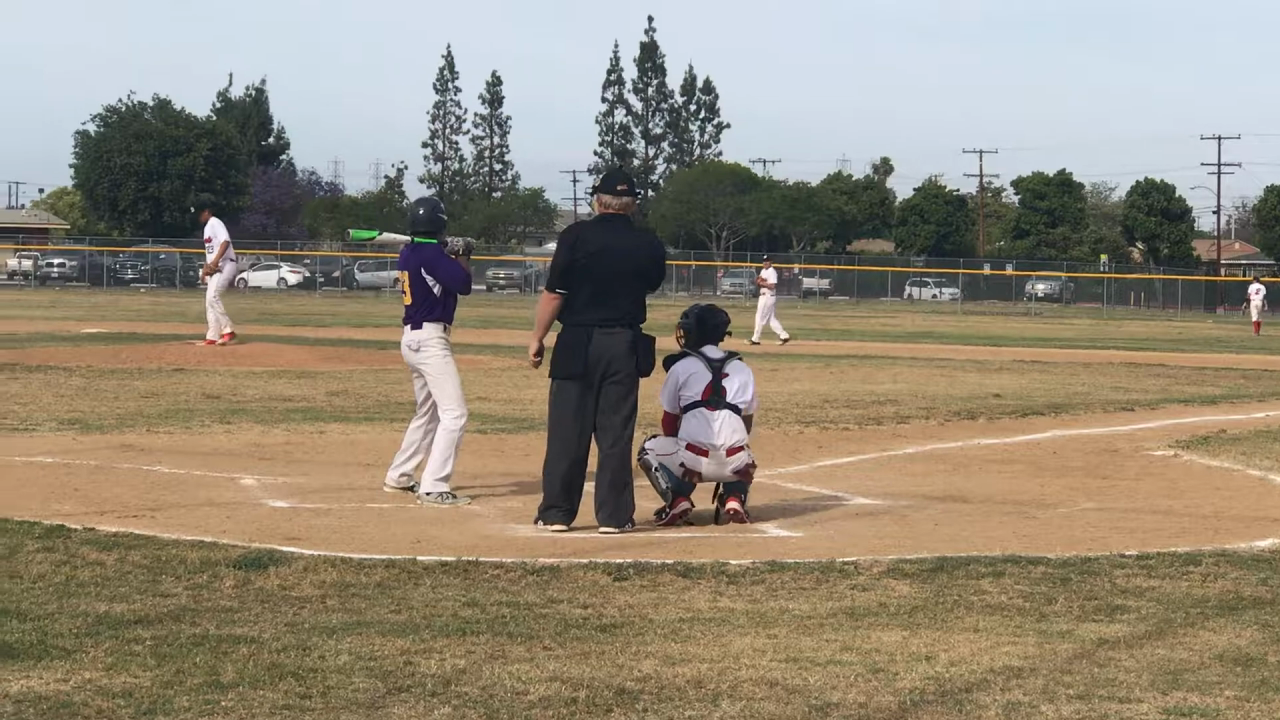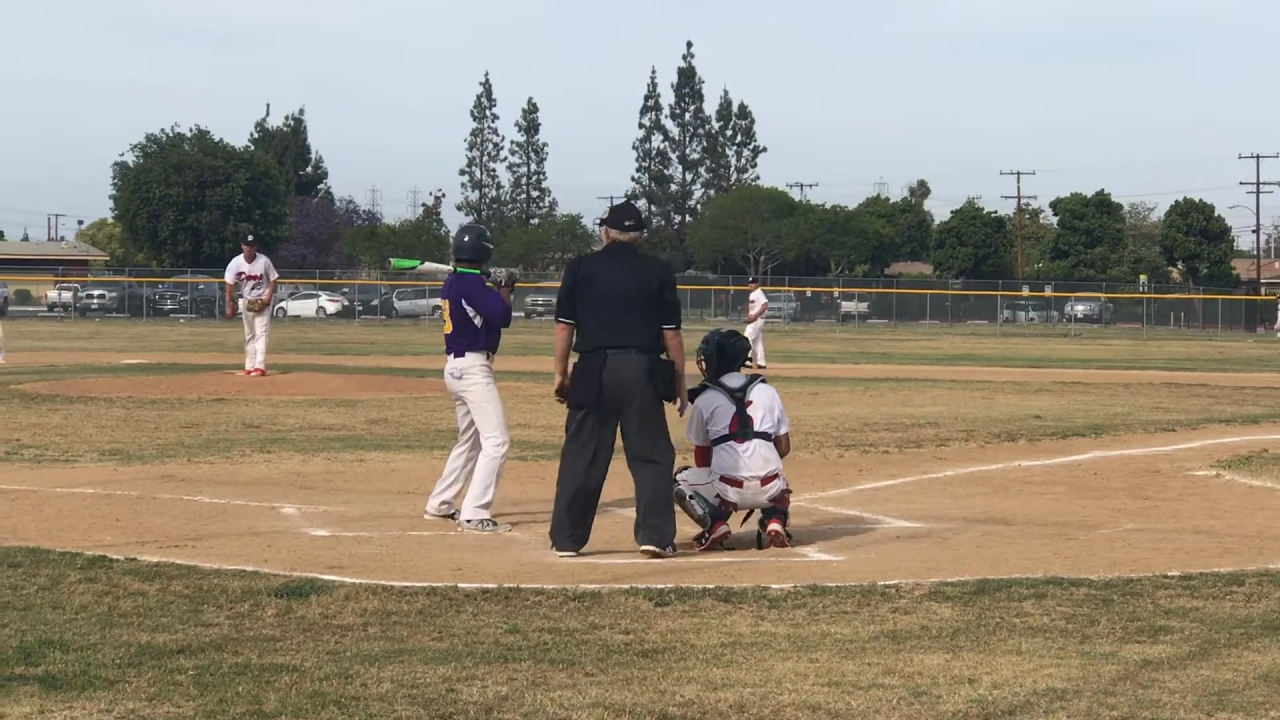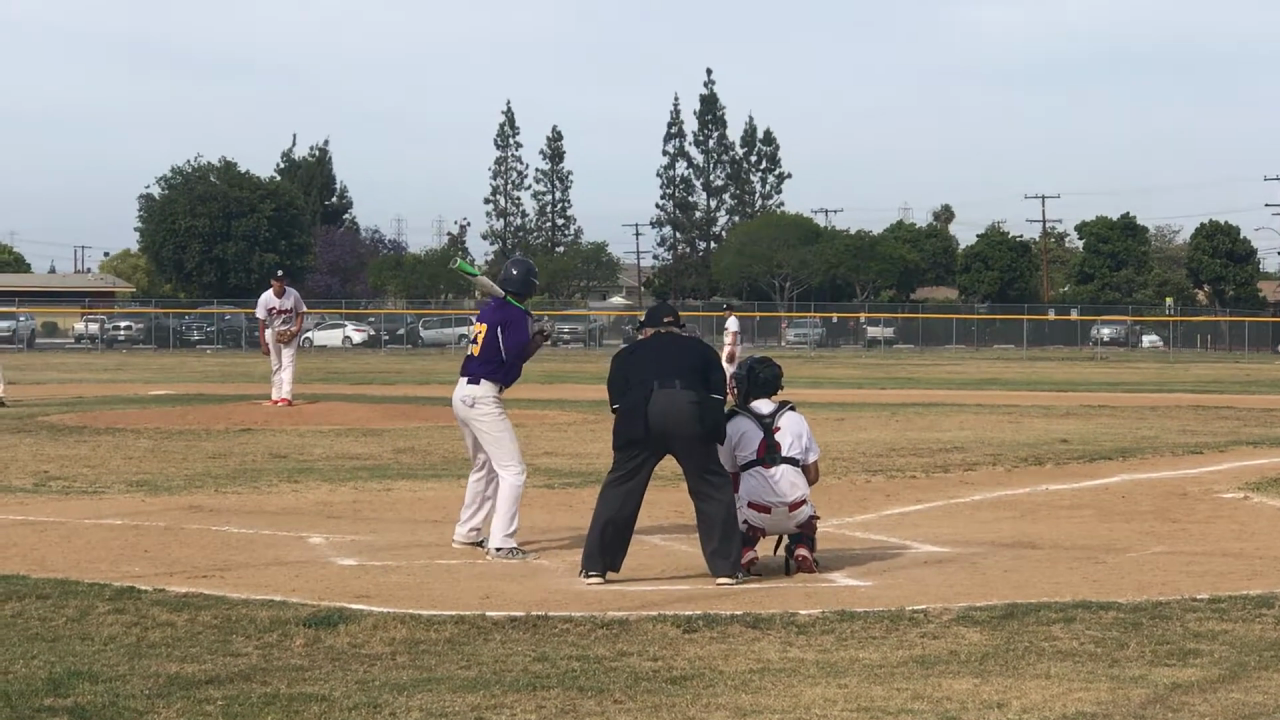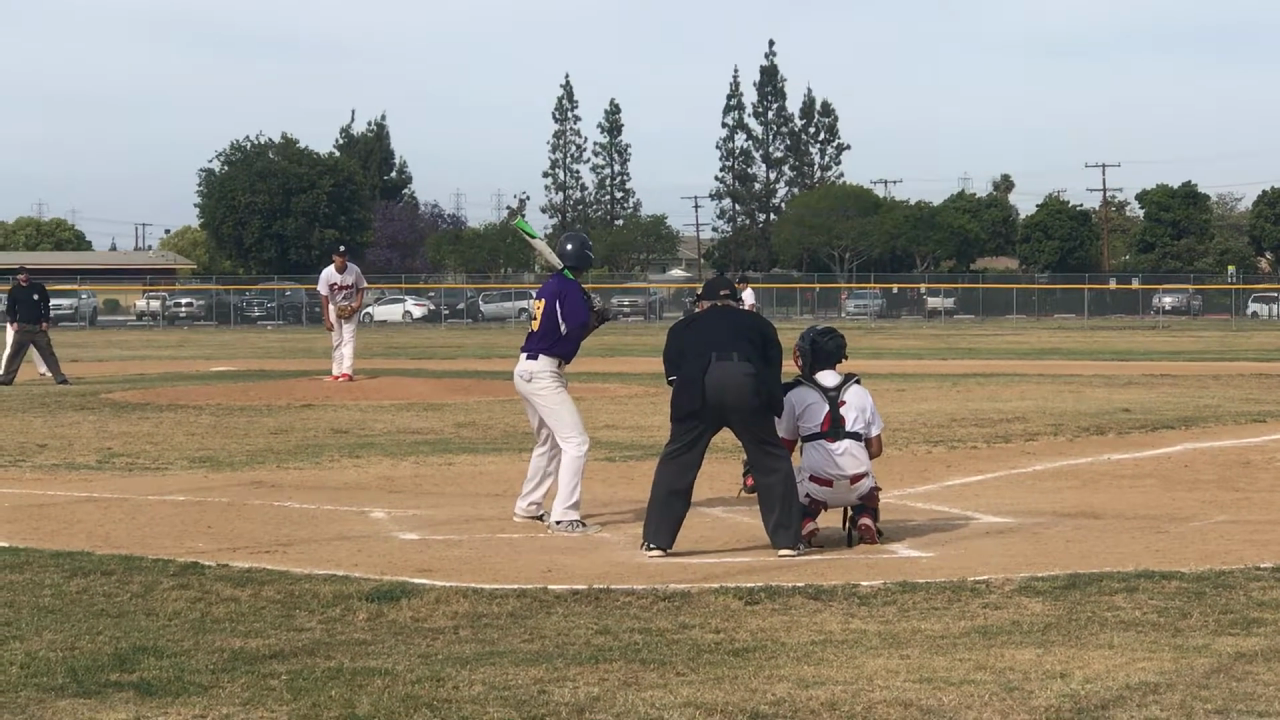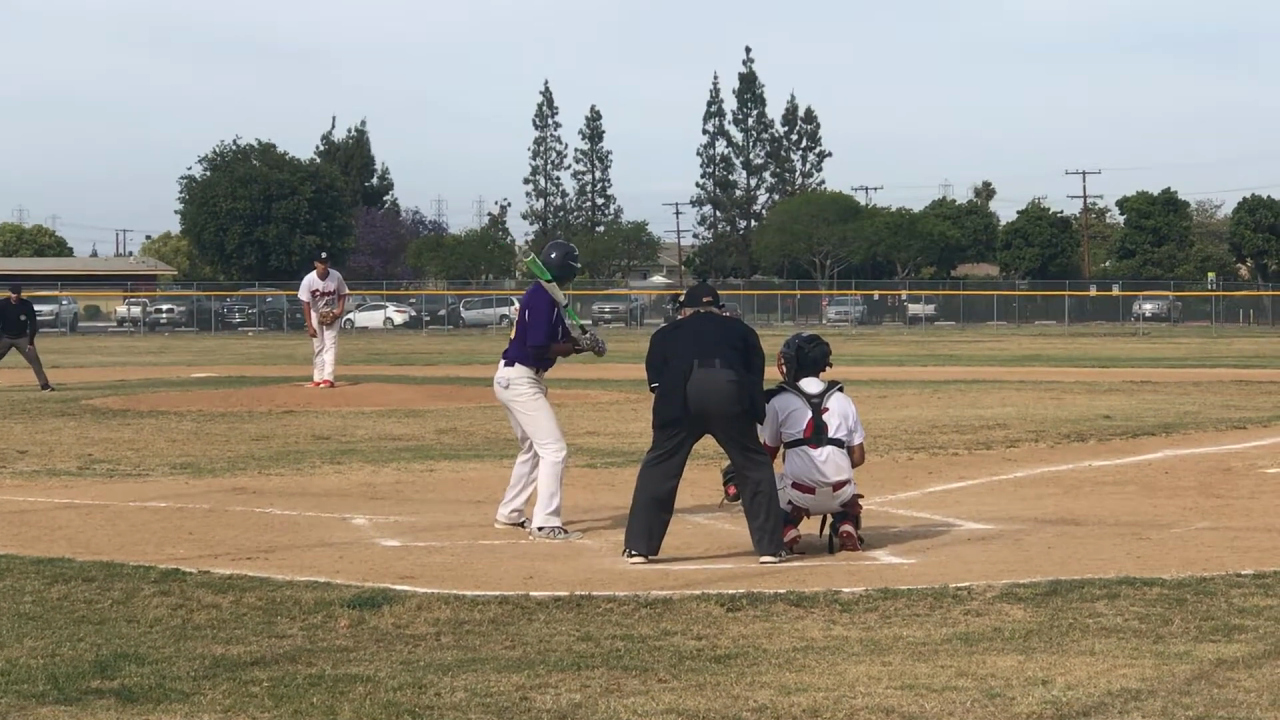
dt=1s
person 1, frame 1
left shoulder: (576, 236)
right shoulder: (650, 245)
left elbow: (554, 294)
left wrist: (537, 338)
left hip: (578, 343)
right hip: (625, 346)
left knee: (567, 430)
right knee: (617, 434)
left ankle: (556, 512)
right ankle: (614, 515)
person 1, frame 2
left shoulder: (581, 267)
right shoulder: (657, 271)
left elbow: (564, 326)
right elbow: (671, 333)
left wrist: (561, 373)
right wrist: (680, 381)
left hip: (594, 371)
right hip: (642, 371)
left knee: (581, 457)
right knee: (652, 457)
left ankle: (566, 538)
right ankle: (655, 536)
person 1, frame 3
left shoulder: (627, 354)
right shoulder: (701, 349)
left elbow: (620, 407)
right elbow: (716, 399)
left wrist: (631, 455)
right wrist: (701, 446)
left hip: (641, 412)
right hip: (691, 408)
left knee: (619, 486)
right knee: (714, 486)
left ankle: (594, 566)
right ankle: (726, 568)
person 1, frame 4
left shoulder: (683, 326)
right shoulder: (758, 322)
left elbow: (673, 372)
right elbow: (774, 367)
left wrist: (687, 404)
right wrist: (770, 402)
left hip: (698, 387)
right hip: (747, 383)
left knee: (676, 460)
right knee: (773, 460)
left ankle: (656, 540)
right ankle: (787, 540)
person 1, frame 5
left shoulder: (665, 333)
right shoulder: (740, 329)
left elbow: (656, 379)
right elbow: (756, 374)
right wrist: (753, 411)
left hip: (681, 395)
right hip: (730, 390)
left knee: (657, 467)
right knee: (755, 466)
left ankle: (638, 548)
right ankle: (769, 547)
person 2, frame 1
left shoulder: (408, 253)
right shoulder: (431, 252)
right elbow: (464, 284)
left wrist: (449, 255)
right wrist: (462, 256)
left hip: (414, 337)
right hip: (430, 339)
left knee: (427, 413)
right knee: (454, 413)
left ankle: (398, 476)
right ankle: (433, 487)
person 2, frame 2
left shoulder: (452, 282)
right shoulder: (472, 283)
right elbow: (503, 317)
left wrist: (495, 288)
right wrist: (504, 289)
left hip: (458, 366)
right hip: (473, 368)
left knee: (469, 441)
right knee: (496, 441)
left ankle: (439, 504)
right ankle: (474, 515)
person 2, frame 3
left shoulder: (489, 309)
right shoulder: (515, 314)
right elbow: (516, 355)
left wrist: (534, 336)
right wrist: (539, 337)
left hip: (464, 393)
right hip: (483, 397)
left knee: (484, 467)
right knee: (512, 470)
left ankle: (466, 533)
right ankle: (501, 544)
person 2, frame 4
left shoulder: (549, 287)
right shoulder: (571, 288)
right elbow: (577, 330)
left wrist: (596, 320)
right wrist: (595, 314)
left hip: (529, 370)
right hip: (542, 373)
left knee: (549, 441)
right knee: (575, 442)
left ankle: (528, 507)
right ankle: (564, 517)
person 2, frame 5
left shoulder: (545, 296)
right shoulder: (542, 297)
left elbow: (562, 343)
right elbow: (537, 347)
left wrist: (581, 343)
right wrist: (572, 345)
left hip: (513, 378)
right hip: (520, 380)
left knee: (532, 449)
right knee: (553, 449)
left ankle: (509, 513)
right ankle: (545, 524)
person 3, frame 1
left shoulder: (681, 366)
right shoulder: (743, 369)
left elbow: (669, 423)
left wrist: (680, 448)
left hip: (694, 460)
right hip: (733, 463)
left knee: (650, 449)
left ankle: (676, 499)
right ankle: (735, 499)
person 3, frame 2
left shoulder: (704, 399)
right shoulder: (768, 391)
left elbow: (701, 457)
right elbow: (783, 448)
left hip: (727, 491)
right hip: (767, 490)
left knee: (681, 480)
left ankle: (714, 524)
right ankle: (774, 522)
person 3, frame 3
left shoulder: (734, 425)
right shoulder: (797, 419)
left elbow: (730, 482)
right elbow: (812, 476)
left hip: (755, 517)
right hip: (796, 516)
left ankle: (743, 551)
right ankle: (803, 550)
person 3, frame 4
left shoulder: (796, 395)
right shoulder: (860, 392)
left elbow: (784, 450)
right elbow: (875, 449)
left hip: (817, 489)
right hip: (859, 488)
left ankle: (804, 522)
right ankle: (865, 519)
person 3, frame 5
left shoulder: (778, 401)
right shoulder: (843, 400)
left elbow: (767, 455)
right elbow: (858, 457)
left hip: (800, 496)
right hip: (839, 494)
left ankle: (787, 530)
right ankle: (847, 529)
